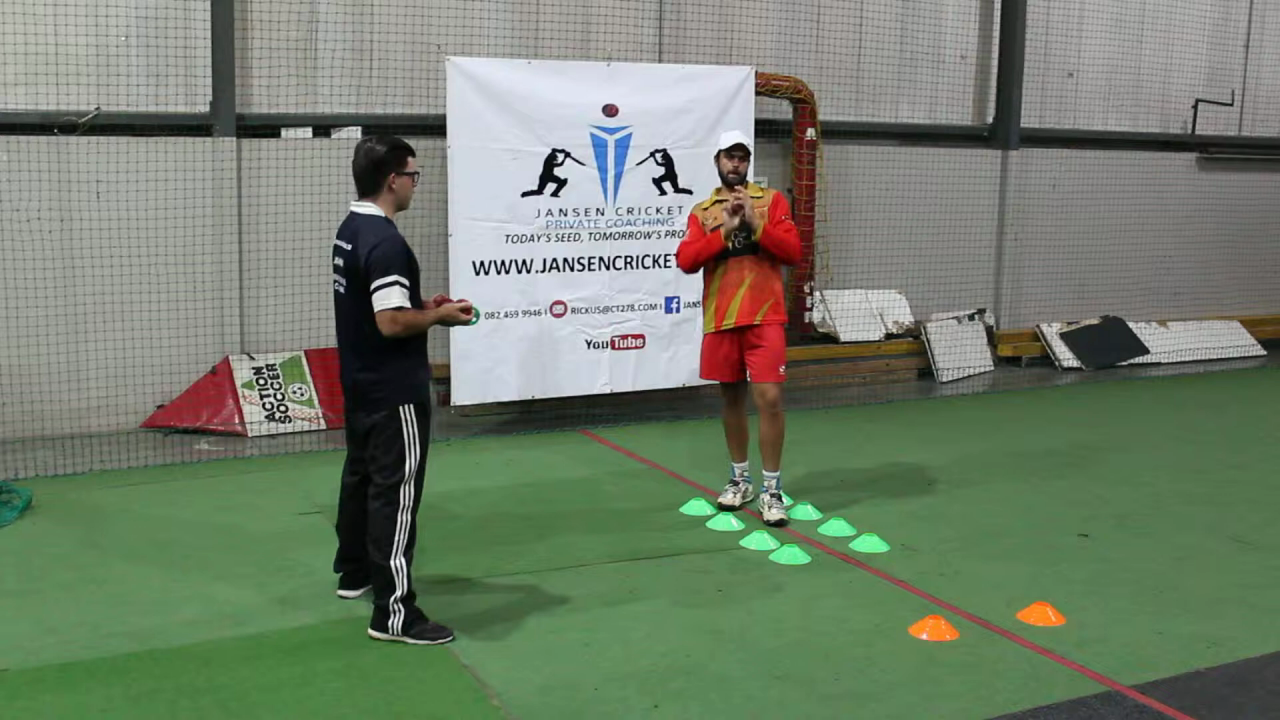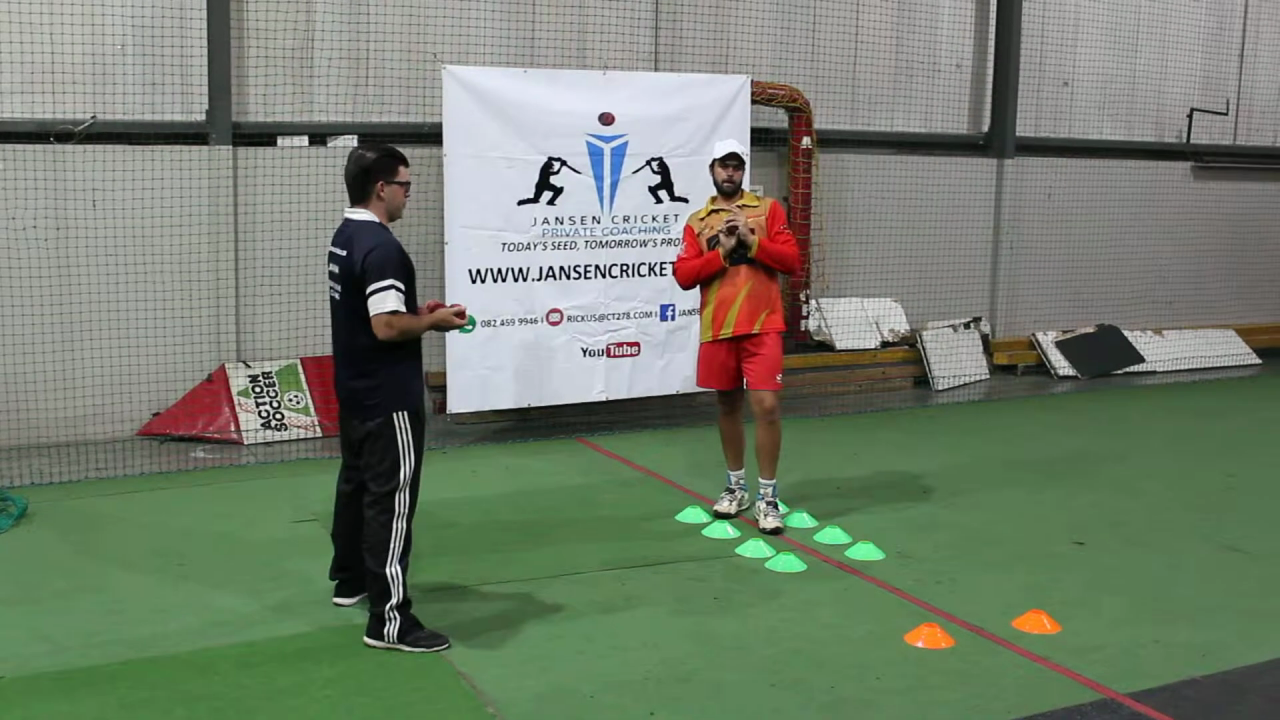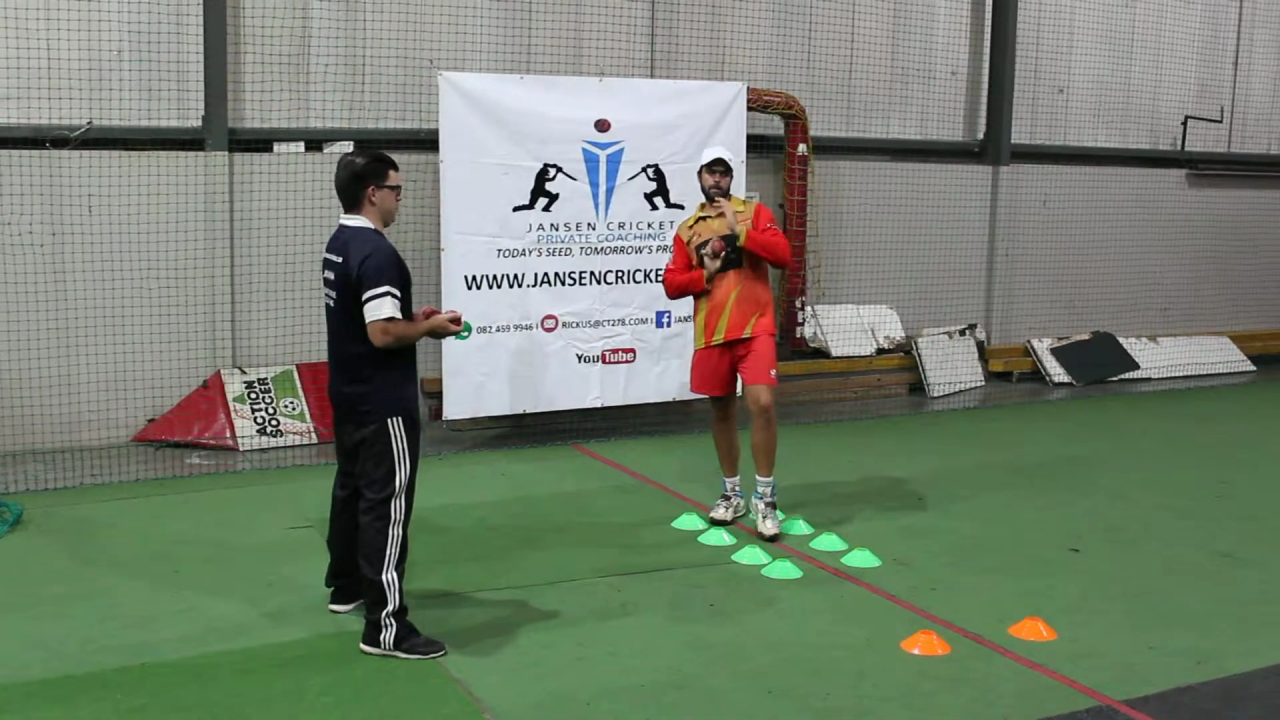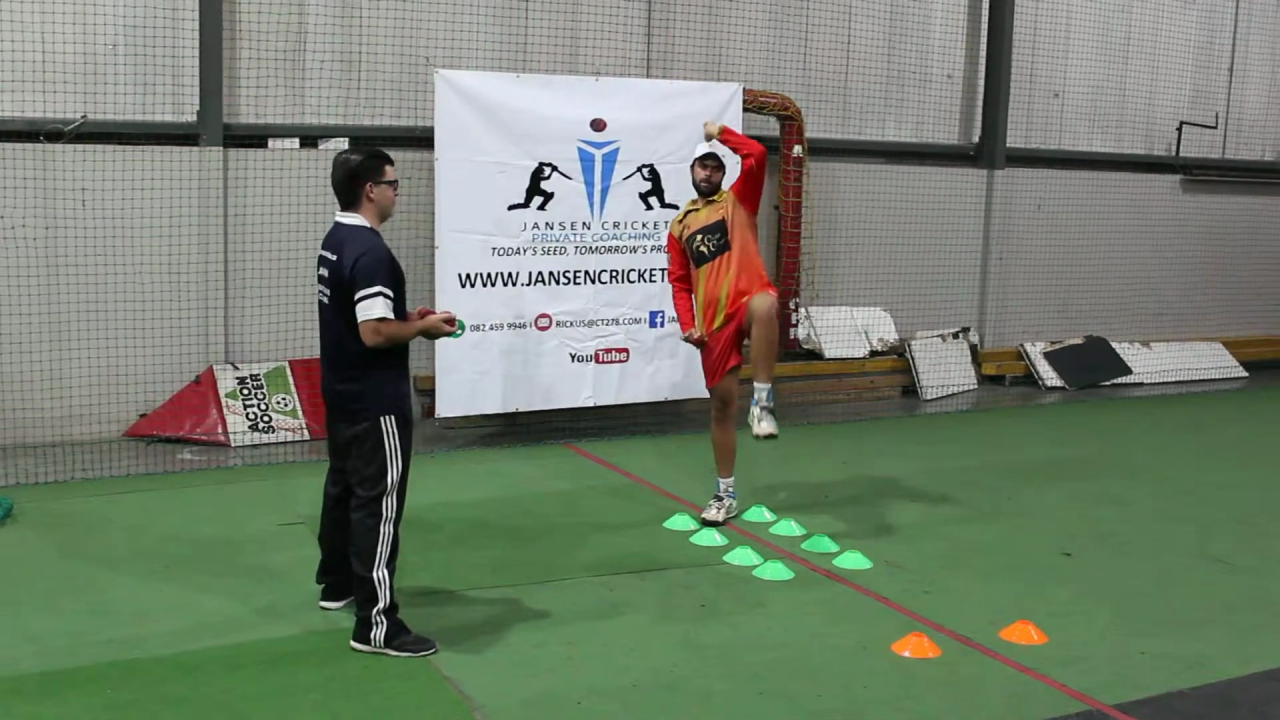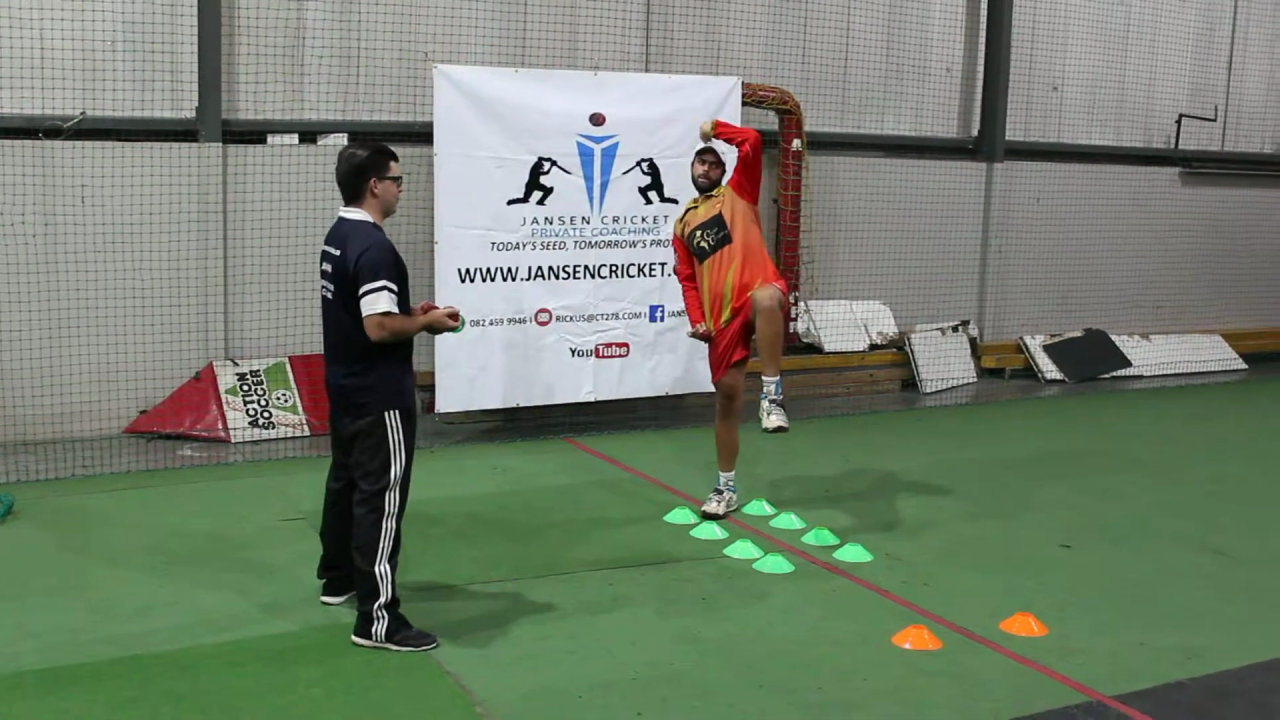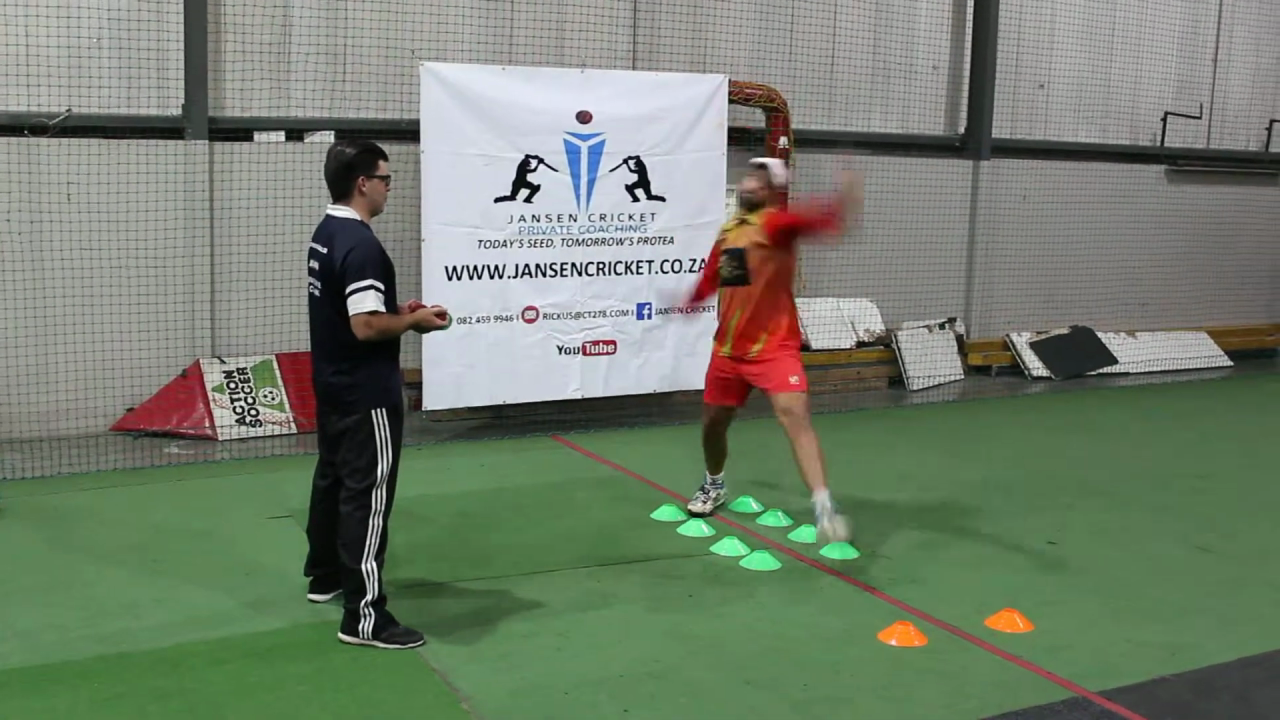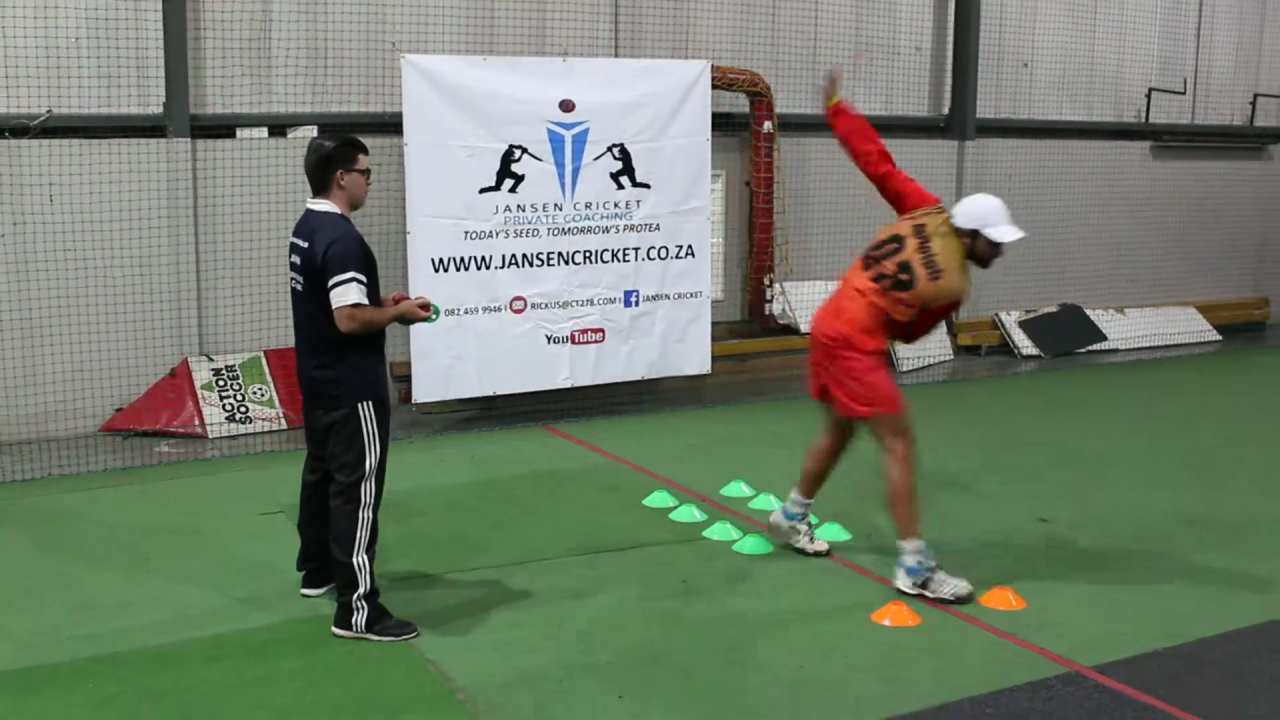
dt=0.7s
person 1, frame 1
left shoulder: (351, 229)
right shoulder: (386, 242)
right elbow: (391, 323)
left wrist: (420, 305)
right wrist: (440, 316)
left hip: (361, 383)
right hip: (393, 392)
left knee: (361, 475)
right knee: (395, 493)
left ankle: (354, 572)
right ankle: (393, 612)
person 1, frame 2
left shoulder: (345, 236)
right shoulder: (381, 247)
right elbow: (387, 327)
left wrist: (417, 311)
right wrist: (433, 321)
left hip: (355, 389)
right hip: (388, 398)
left knee: (357, 483)
right knee: (391, 500)
left ankle: (350, 579)
right ankle: (389, 620)
person 1, frame 3
left shoulder: (339, 243)
right shoulder: (377, 253)
right elbow: (383, 333)
left wrist: (411, 316)
right wrist: (430, 327)
left hip: (350, 395)
right hip: (382, 403)
left knee: (352, 489)
right knee: (387, 506)
left ankle: (346, 586)
right ankle: (385, 626)
person 1, frame 4
left shoulder: (335, 240)
right shoulder: (370, 252)
right elbow: (374, 333)
left wrist: (405, 316)
right wrist: (423, 328)
left hip: (343, 392)
right hip: (375, 401)
left knee: (344, 487)
right knee: (378, 504)
left ankle: (337, 583)
right ankle: (375, 623)
person 1, frame 5
left shoulder: (338, 236)
right shoulder: (374, 247)
right elbow: (379, 328)
left wrist: (408, 310)
right wrist: (427, 322)
left hip: (346, 387)
right hip: (379, 397)
left knee: (347, 481)
right knee: (381, 499)
left ankle: (338, 577)
right ankle: (377, 618)
person 1, frame 6
left shoulder: (325, 233)
right shoulder: (361, 245)
right elbow: (365, 327)
left wrist: (395, 310)
right wrist: (414, 321)
left hip: (333, 385)
right hip: (366, 394)
left knee: (333, 479)
right knee: (367, 497)
left ankle: (325, 575)
right ankle: (363, 615)
person 1, frame 7
left shoulder: (307, 227)
right shoulder: (342, 238)
right elbow: (349, 319)
left wrist: (380, 301)
right wrist: (397, 313)
left hip: (319, 379)
right hip: (351, 388)
left knee: (321, 474)
right knee: (356, 490)
left ankle: (317, 569)
right ankle: (356, 608)
person 2, frame 1
left shoulder: (772, 200)
right shoulder: (702, 212)
left elbow: (793, 251)
right elbow: (686, 261)
left wrist: (755, 223)
right wrist: (725, 231)
left hip: (764, 319)
right hip: (721, 320)
left knee: (769, 398)
right knee: (732, 397)
left ankle: (771, 489)
right ankle: (739, 479)
person 2, frame 2
left shoulder: (768, 209)
right shoulder: (697, 221)
left elbow: (791, 260)
right elbow: (684, 276)
left wrist: (751, 240)
right wrist: (721, 252)
left hip: (762, 327)
right hip: (717, 329)
left knee: (766, 407)
right knee: (728, 406)
left ankle: (767, 496)
right ankle: (735, 486)
person 2, frame 3
left shoulder: (754, 213)
right shoulder: (687, 229)
left elbow: (782, 254)
right elbow: (672, 283)
left wrist: (740, 228)
right wrist: (702, 276)
left hip: (754, 327)
right hip: (711, 334)
left knee: (761, 404)
right knee: (721, 411)
left ankle: (765, 495)
right ankle: (731, 493)
person 2, frame 4
left shoulder: (739, 199)
right shoulder: (680, 225)
left elbow: (757, 155)
right elbow: (679, 281)
left wrist: (720, 133)
right wrist: (687, 324)
left hip: (751, 300)
right hip: (713, 319)
left knee: (765, 308)
right knee: (722, 403)
left ankle: (762, 401)
right ankle: (725, 493)
person 2, frame 5
left shoulder: (739, 192)
right shoulder: (684, 224)
left elbow: (752, 141)
right elbow: (687, 279)
left wrist: (713, 128)
right wrist: (697, 320)
left hip: (761, 291)
right hip: (722, 316)
left knee: (765, 299)
right knee: (727, 397)
left ankle: (772, 395)
right ankle: (726, 487)
person 2, frame 6
left shoulder: (776, 222)
right shoulder: (728, 234)
left elbow: (815, 220)
left wrist: (841, 202)
right wrist: (691, 299)
left hip: (775, 346)
right hip: (731, 348)
left knee: (795, 417)
right knee: (712, 422)
left ankle: (825, 513)
right ankle: (713, 486)
person 2, frame 7
left shoulder: (927, 211)
right shoulder: (948, 289)
left elbow: (876, 161)
right elbow: (911, 331)
left wrist: (837, 107)
left hip: (829, 323)
right hip: (852, 340)
left knee: (839, 430)
right knee: (899, 443)
left ankle: (792, 516)
right ankle: (914, 567)
